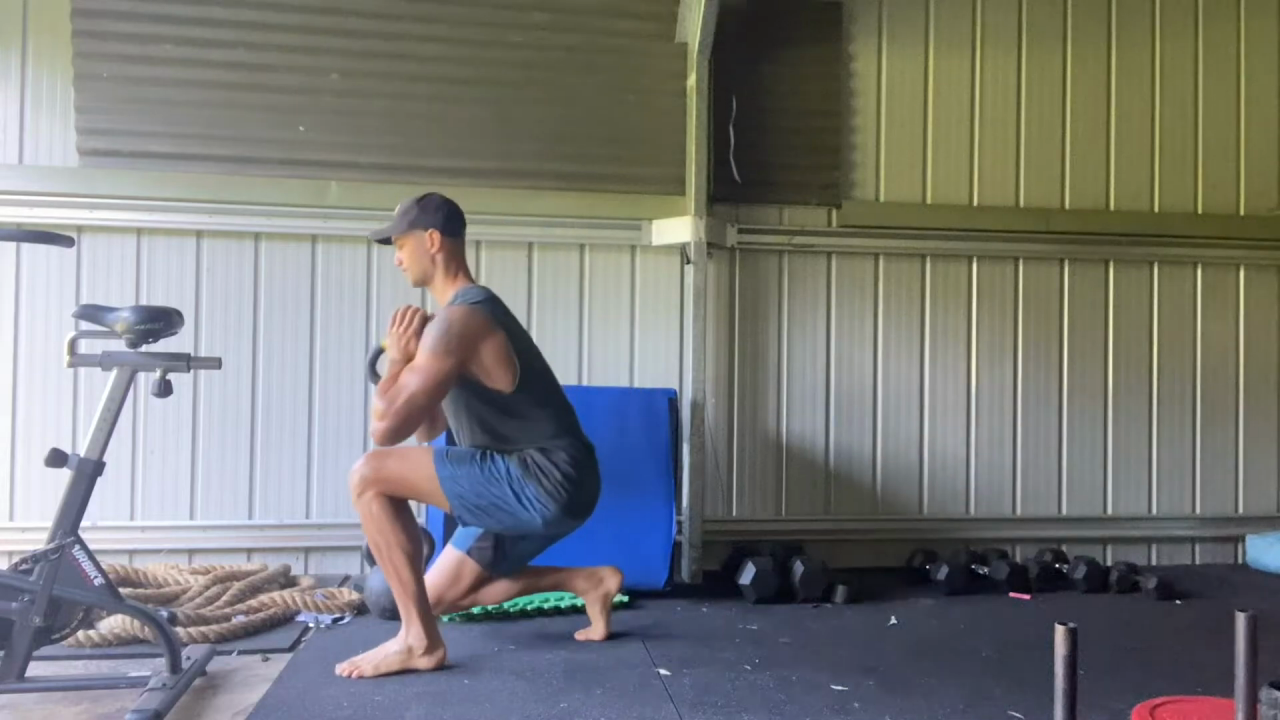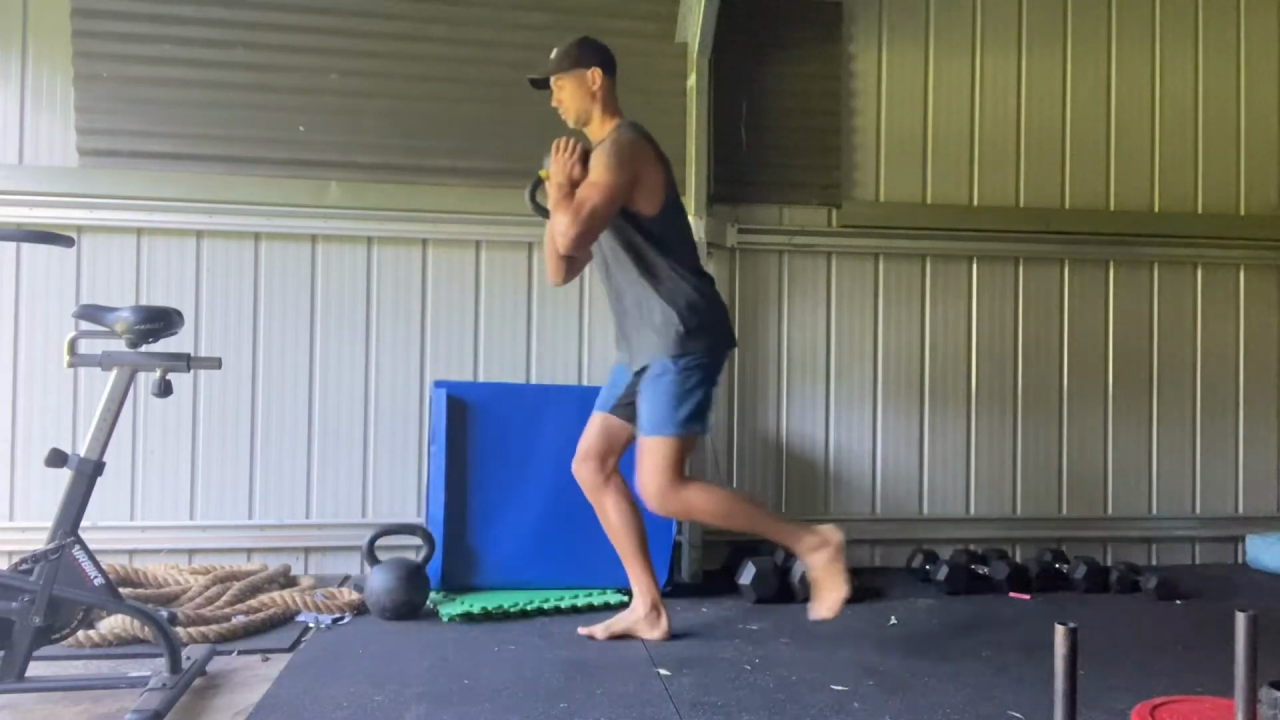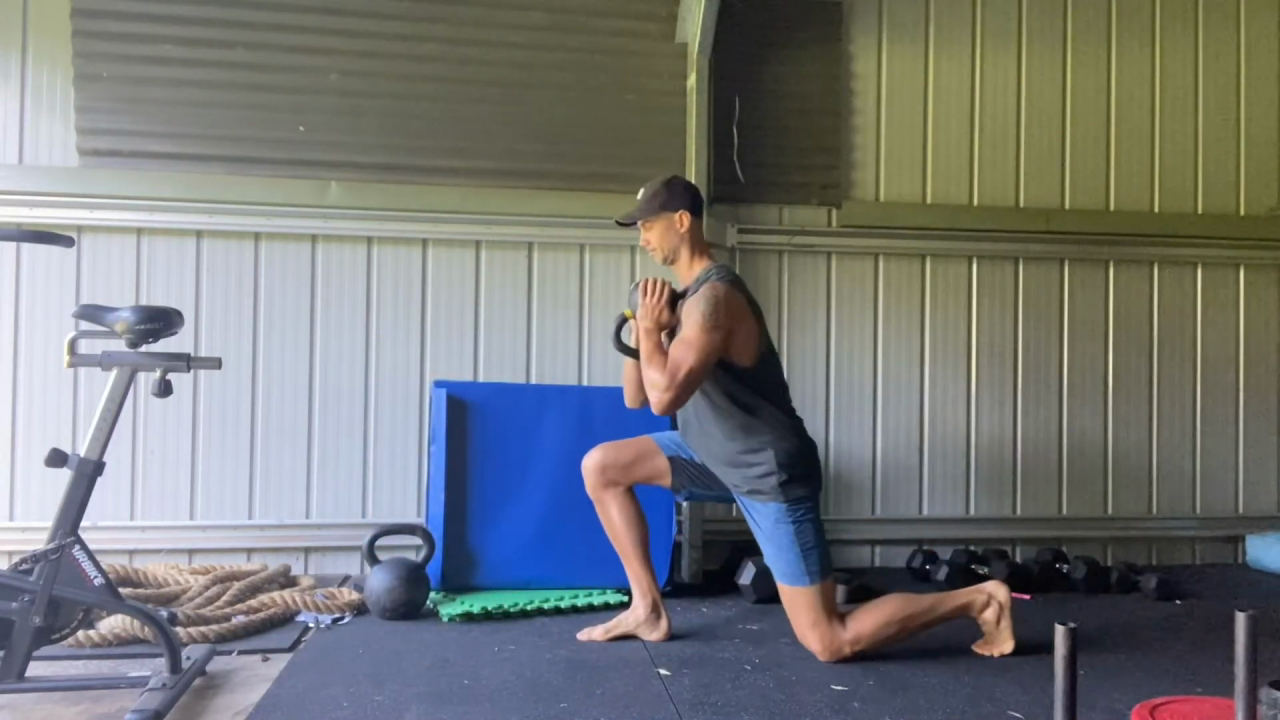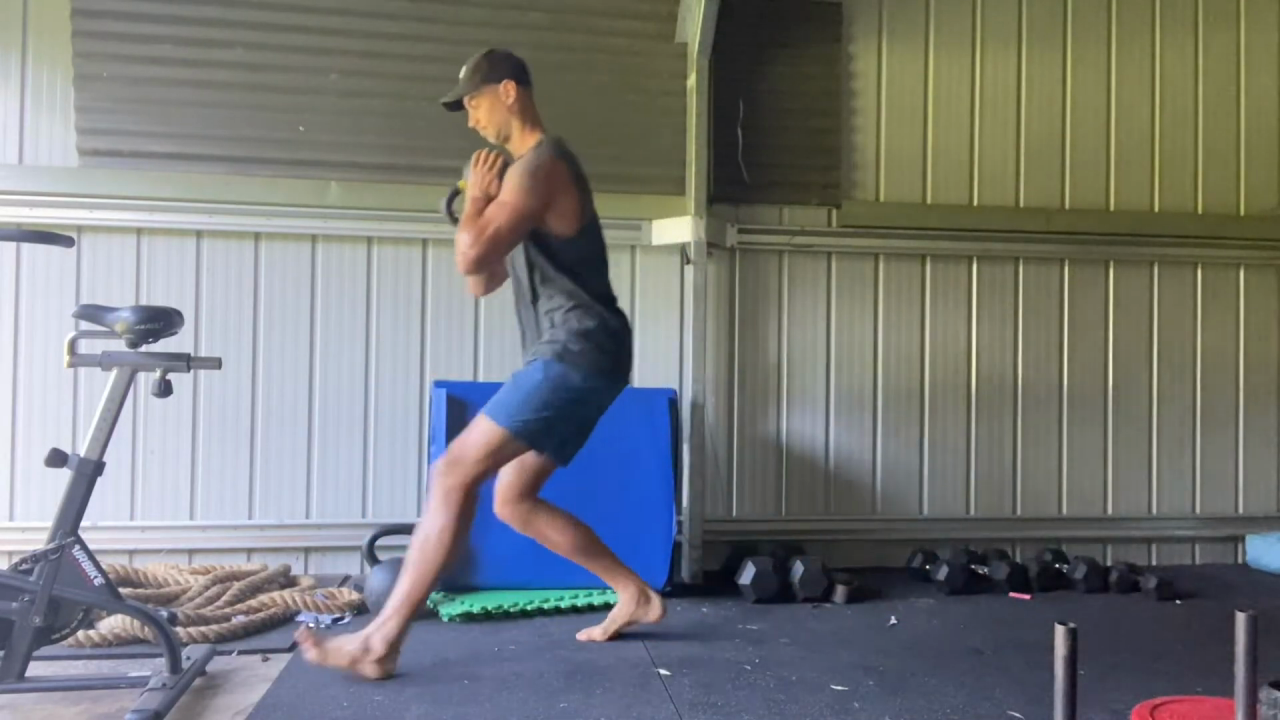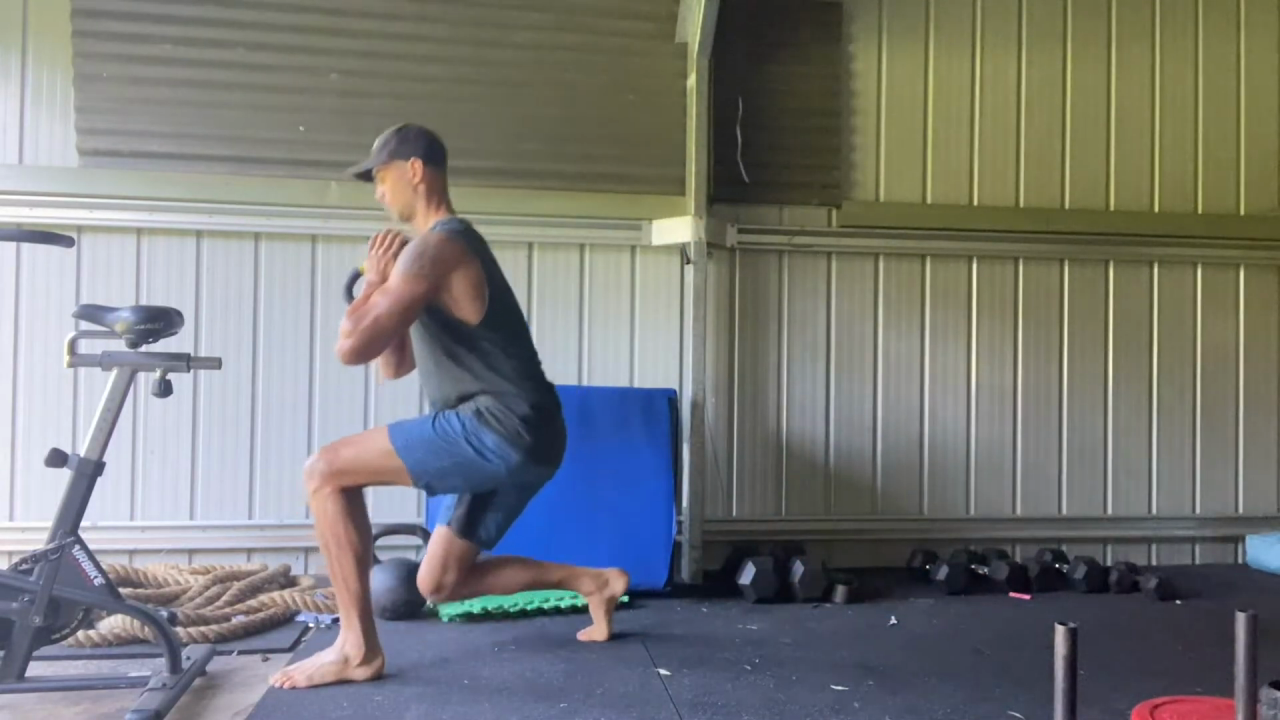
dt=1s
person 1, frame 1
left shoulder: (458, 321)
right shoulder: (466, 315)
left elbow: (386, 427)
right elbow: (429, 426)
left wrist: (397, 358)
right wrist: (409, 359)
left hip: (549, 483)
right hip: (543, 484)
left knee: (368, 476)
right knee: (440, 593)
left ankle: (418, 640)
right ankle: (591, 580)
person 1, frame 2
left shoulder: (622, 146)
right shoulder: (598, 160)
left elbow: (570, 235)
right elbow: (560, 269)
left wrist: (562, 187)
right wrist: (560, 195)
left hip: (680, 334)
right hip: (648, 342)
left knee: (663, 491)
right knee: (590, 465)
left ankle: (811, 545)
right ankle: (648, 607)
person 1, frame 3
left shoulder: (714, 297)
right shoulder: (689, 298)
left elbow: (665, 397)
right elbow: (637, 398)
left wrist: (649, 331)
right wrist: (642, 335)
left hip: (771, 475)
right hip: (727, 458)
left knee: (829, 642)
right knee: (600, 467)
left ankle: (981, 599)
right ankle: (647, 610)
person 1, frame 4
left shoulder: (540, 165)
right shoulder: (526, 170)
left elbow: (472, 256)
right elbow: (483, 281)
left wrist: (477, 200)
right wrist: (481, 205)
left hip: (578, 351)
right hip: (576, 357)
left knee: (453, 472)
right knee: (513, 498)
left ankle: (378, 641)
right ankle: (637, 595)
person 1, frame 5
left shoulder: (436, 247)
right shoulder: (442, 249)
left elbow: (353, 345)
right elbow: (396, 364)
left wrist: (373, 283)
right wrist: (386, 288)
left hip: (505, 429)
right hip: (516, 438)
left knee: (326, 470)
right knee: (440, 583)
left ankle: (357, 648)
right ankle: (595, 582)
